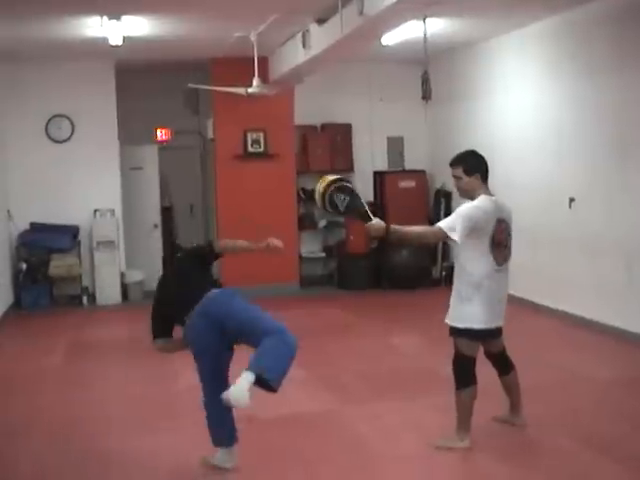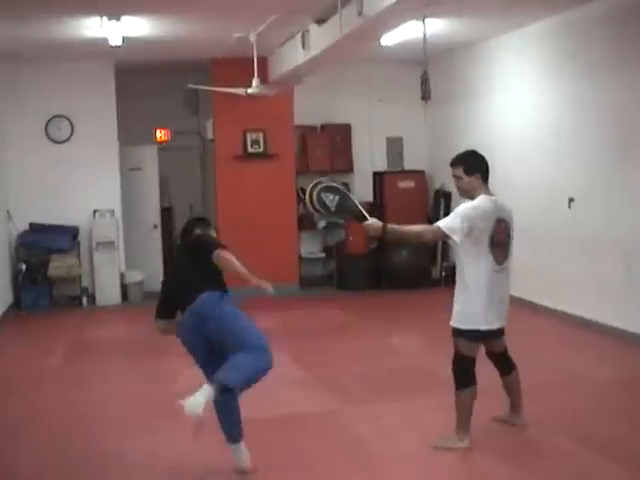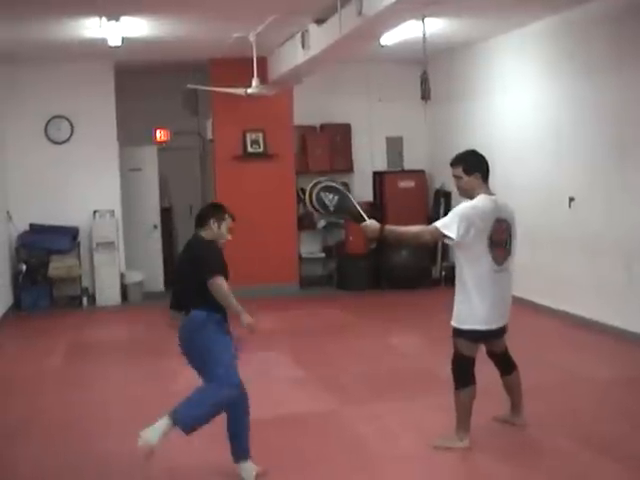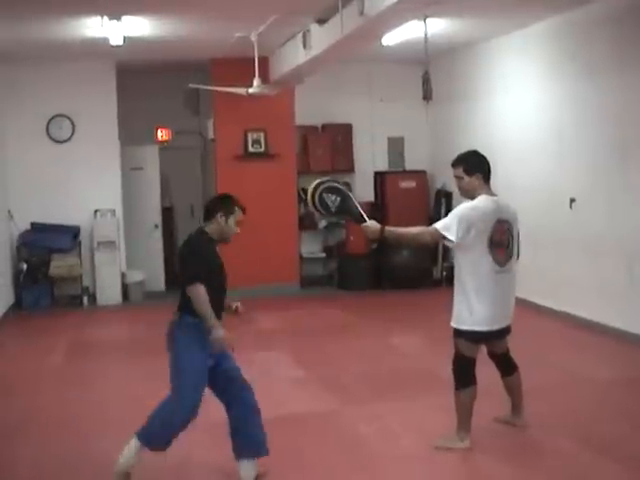
dt=0.1s
person 1, frame 1
left shoulder: (473, 211)
right shoulder: (501, 209)
left elbow: (431, 235)
left wrist: (386, 229)
left hip: (473, 305)
right hip: (492, 302)
left knee: (463, 366)
right knee: (498, 356)
left ankle: (461, 436)
right ankle: (516, 413)
person 1, frame 2
left shoulder: (472, 211)
right shoulder: (503, 209)
left elbow: (429, 234)
left wrist: (383, 229)
left hip: (475, 306)
right hip: (493, 302)
left knee: (463, 367)
right knee: (500, 356)
left ankle: (461, 436)
right ankle: (516, 413)
person 1, frame 3
left shoulder: (470, 211)
right shoulder: (505, 209)
left elbow: (427, 234)
left wrist: (381, 230)
left hip: (475, 306)
right hip: (497, 303)
left knee: (463, 366)
right knee: (501, 356)
left ankle: (461, 436)
right ankle: (517, 413)
person 1, frame 4
left shoulder: (470, 212)
right shoulder: (508, 210)
left elbow: (427, 236)
left wrist: (382, 231)
left hip: (476, 307)
right hip: (499, 304)
left knee: (464, 367)
right knee: (502, 357)
left ankle: (462, 436)
right ankle: (518, 413)
person 2, frame 1
left shoulder: (162, 296)
right shoulder: (190, 258)
left elbow: (162, 343)
right elbow: (220, 246)
left wrist: (186, 340)
right wrist: (260, 245)
left hip: (196, 326)
right hip: (219, 304)
left knee: (213, 391)
right knee: (281, 340)
left ankle: (224, 454)
right ankle: (244, 383)
person 2, frame 2
left shoulder: (172, 276)
right shoulder: (199, 242)
left elbow: (162, 325)
right elbow: (219, 254)
right wrist: (254, 281)
left hip: (191, 325)
right hip: (213, 308)
left knee: (221, 389)
right knee: (258, 354)
left ankle: (238, 451)
right ankle: (203, 396)
person 2, frame 3
left shoulder: (189, 253)
right shoulder: (205, 246)
left elbow: (175, 309)
right elbow: (215, 281)
right wrist: (241, 315)
left hip: (195, 329)
right hip: (206, 327)
left knee: (236, 398)
right knee: (226, 389)
right ankle: (163, 427)
person 2, frame 4
left shoulder: (202, 248)
right shoulder: (199, 245)
right elbow: (194, 286)
left wrist: (227, 306)
right wrist: (215, 327)
left hip: (204, 334)
right hip: (193, 333)
left knee: (240, 396)
right knee: (186, 400)
right ankle: (134, 449)
